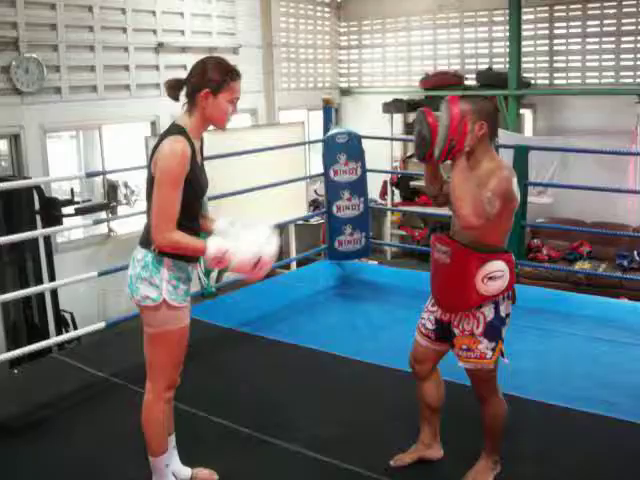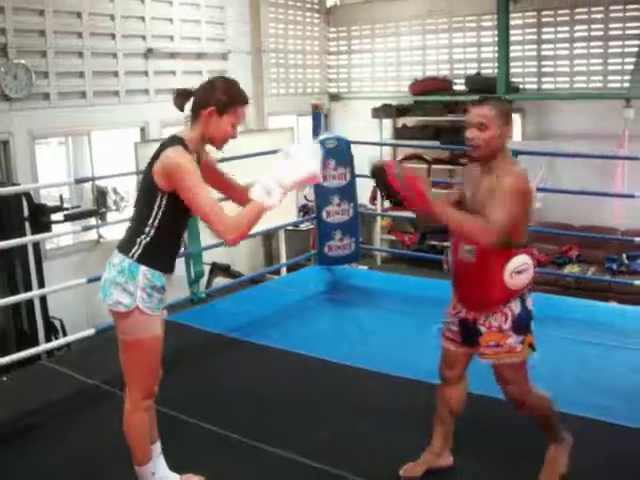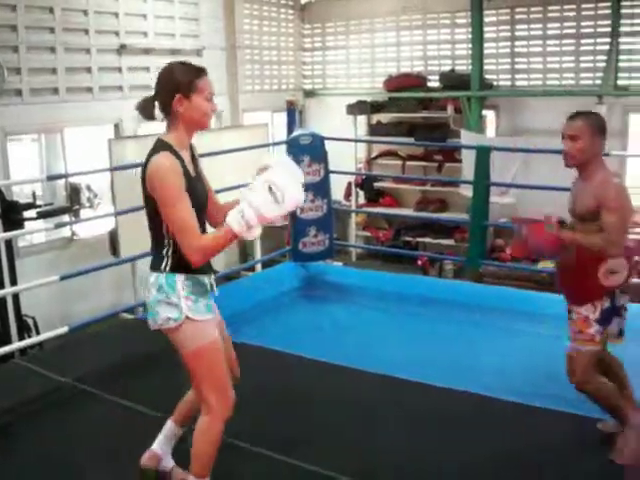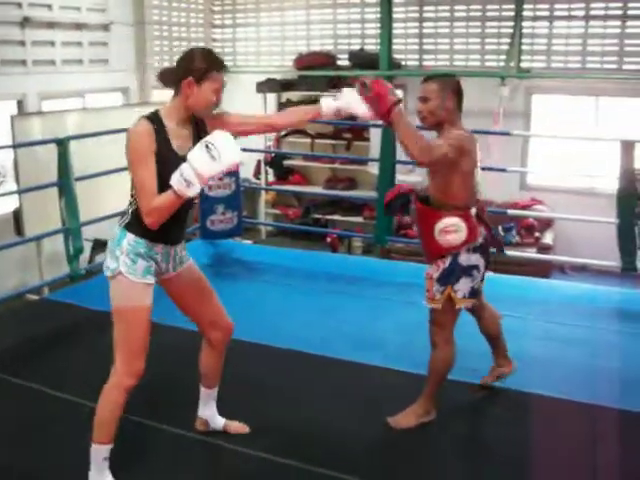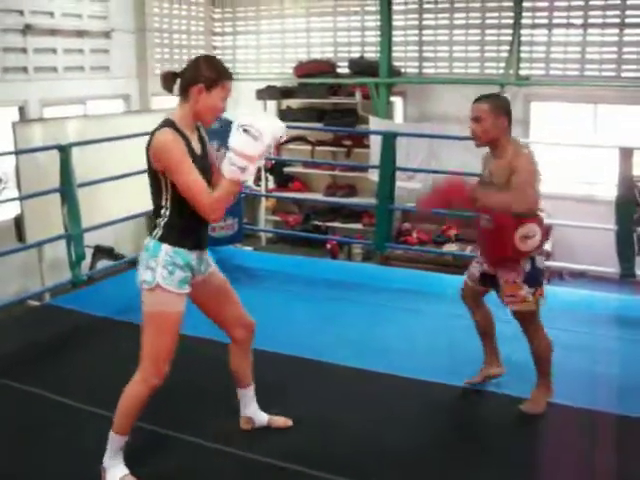
dt=0.7s
person 1, frame 1
left shoulder: (190, 141)
right shoulder: (176, 149)
right elbow: (163, 235)
left wrist: (228, 241)
right wrist: (222, 251)
left hip: (171, 273)
right hip: (161, 274)
left knee: (167, 381)
right knee: (161, 385)
person 1, frame 2
left shoulder: (195, 155)
right shoulder: (177, 160)
left elbow: (240, 194)
right elbow: (229, 231)
left wrist: (288, 177)
right wrist: (275, 187)
left hip: (146, 278)
right hip: (135, 280)
left knee: (149, 386)
right knee: (139, 394)
person 1, frame 3
left shoulder: (186, 152)
right shoulder: (164, 165)
left elbow: (214, 214)
right elbow: (196, 251)
left wrist: (259, 198)
right wrist: (252, 212)
left hip: (196, 287)
right hip: (178, 292)
left knee: (218, 383)
right knee: (220, 403)
person 1, frame 4
left shoulder: (203, 123)
right shoulder: (145, 131)
left elbow: (273, 122)
right elbow: (151, 214)
left wrist: (331, 106)
right wrist: (195, 175)
left hip: (173, 251)
right hip: (135, 252)
left knee: (219, 329)
right knee: (128, 372)
left ankle: (207, 414)
person 1, frame 5
left shoulder: (197, 133)
right shoulder: (167, 140)
left elbow: (220, 186)
right elbow: (212, 208)
left wrist: (249, 154)
right wrist: (244, 160)
left hip: (196, 255)
right hip: (168, 260)
left knee: (242, 330)
right knee: (153, 374)
left ankle: (250, 414)
person 2, frame 1
left shoulder: (500, 176)
right shoulder: (472, 170)
left elbow: (472, 217)
right elbow: (438, 195)
left wrist: (459, 158)
right wrist: (431, 158)
left hip: (482, 298)
right hip: (447, 291)
left knee: (483, 385)
right knee: (421, 364)
right ankle: (428, 443)
person 2, frame 2
left shoulder: (512, 180)
right shoulder: (473, 171)
left elbow: (486, 236)
right elbow: (453, 207)
left wrist: (431, 207)
right wrist: (405, 188)
left hip: (502, 299)
right hip: (466, 294)
left knee: (514, 389)
right knee: (450, 372)
left ankle: (559, 440)
person 2, frame 3
left shoulder: (609, 189)
right shoulder: (579, 182)
left wrist: (564, 236)
right wrist: (560, 233)
left hip: (601, 293)
right hip: (581, 288)
left knee: (582, 375)
right knee: (597, 356)
person 2, frame 4
left shoulder: (458, 139)
right shoulder: (450, 140)
left elbow: (423, 157)
left wrist: (391, 109)
right wrist: (418, 195)
left hip: (456, 248)
right hip: (457, 242)
left knee: (440, 330)
right knee: (476, 304)
left ankle: (425, 406)
right ankle: (502, 361)
person 2, frame 5
left shoulder: (520, 159)
right shoulder: (490, 158)
left elbow: (525, 203)
right elbow: (485, 194)
left wrist: (479, 196)
right wrist: (471, 195)
left knee: (528, 324)
right knee: (470, 295)
left ankle: (544, 385)
right ankle: (492, 361)
